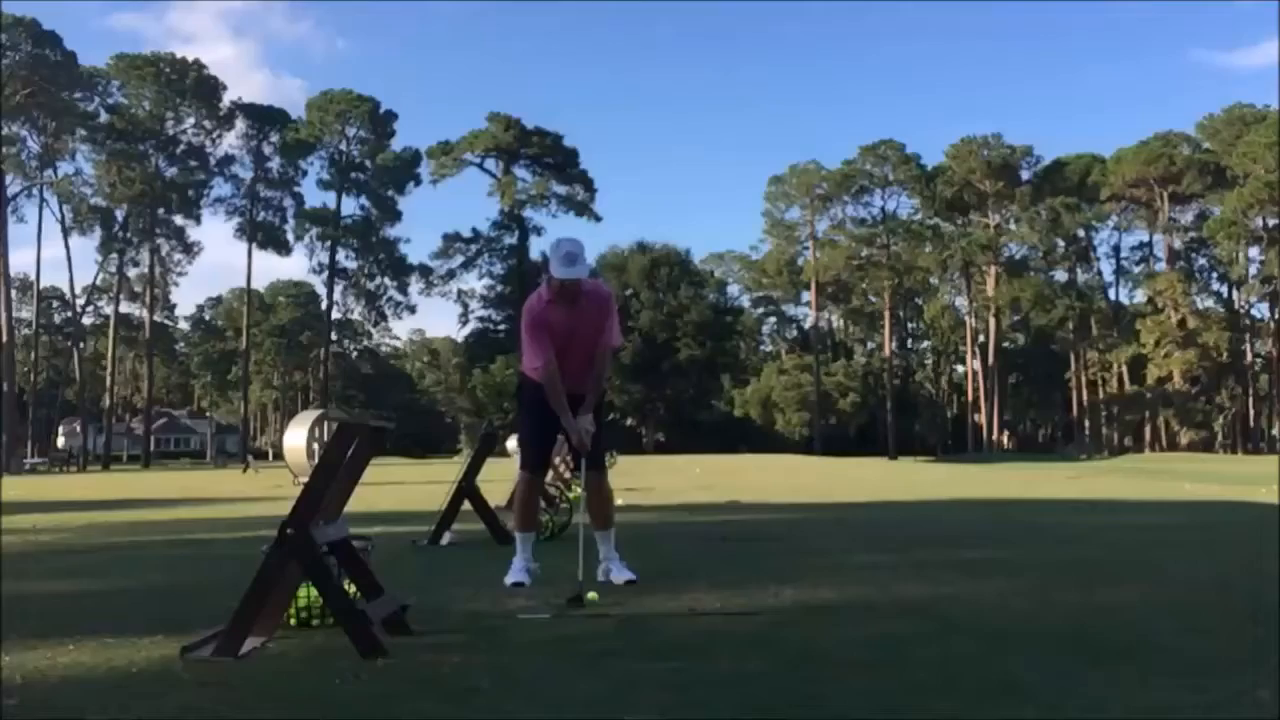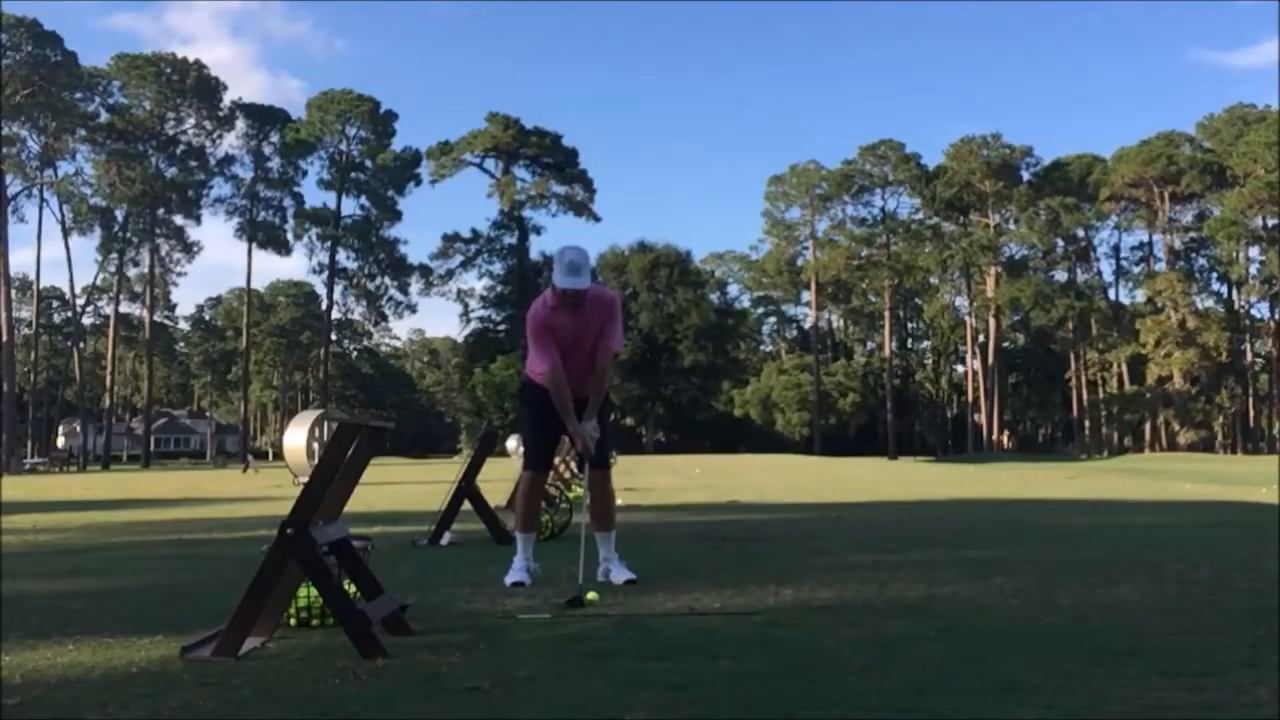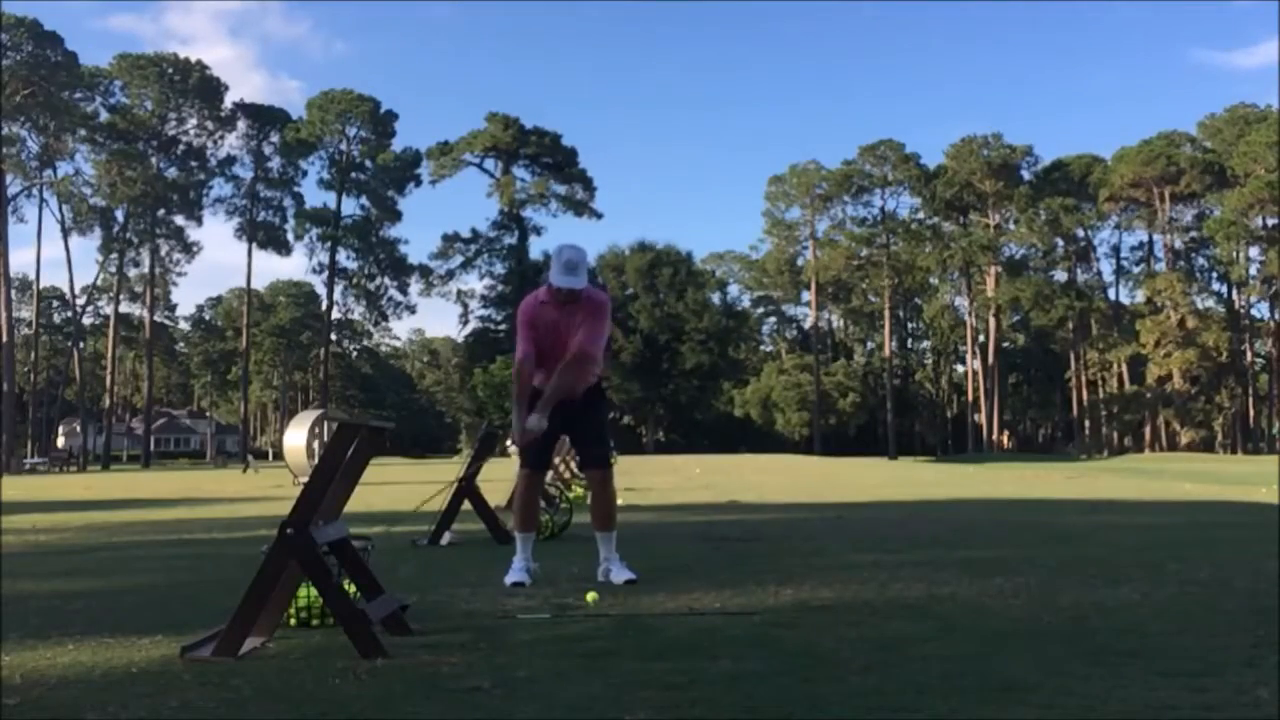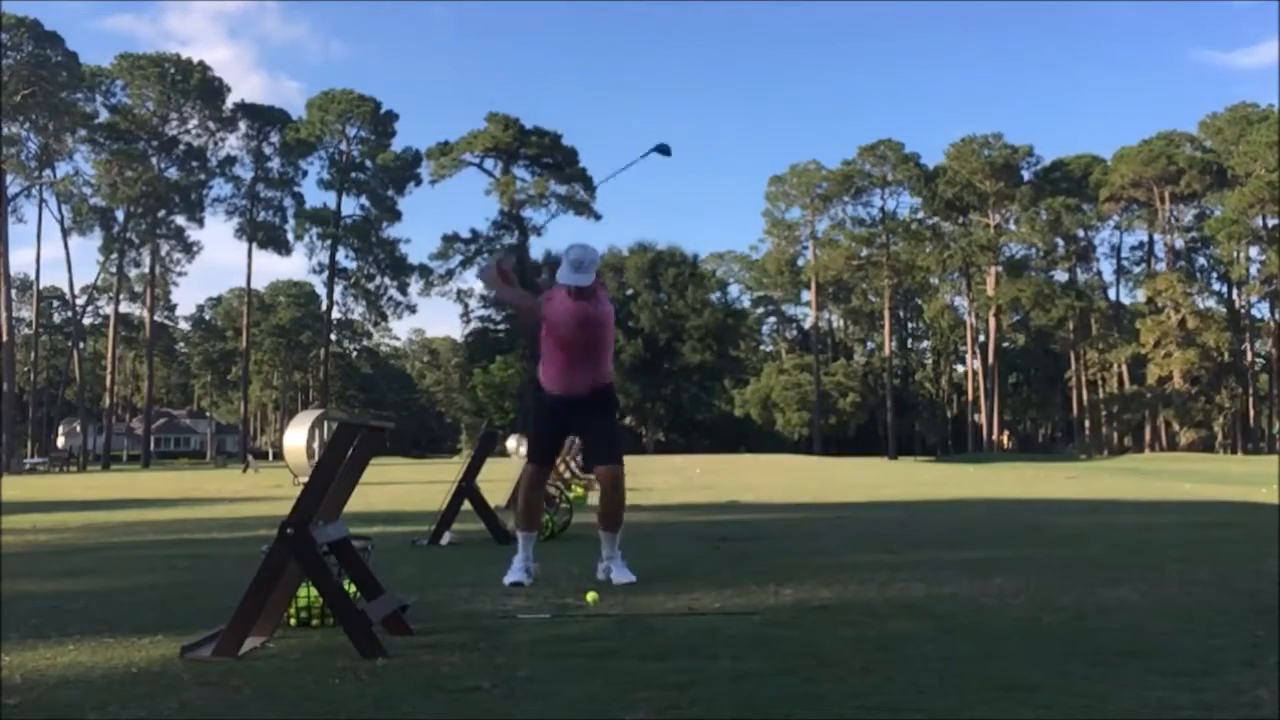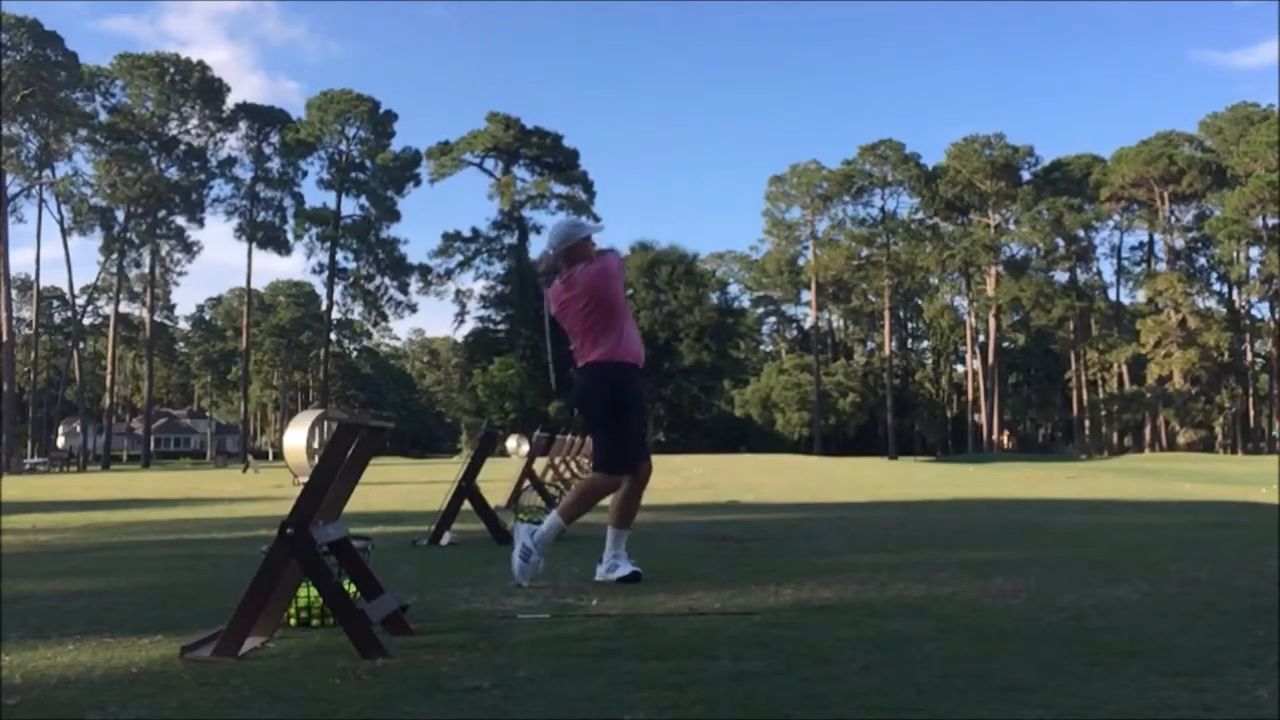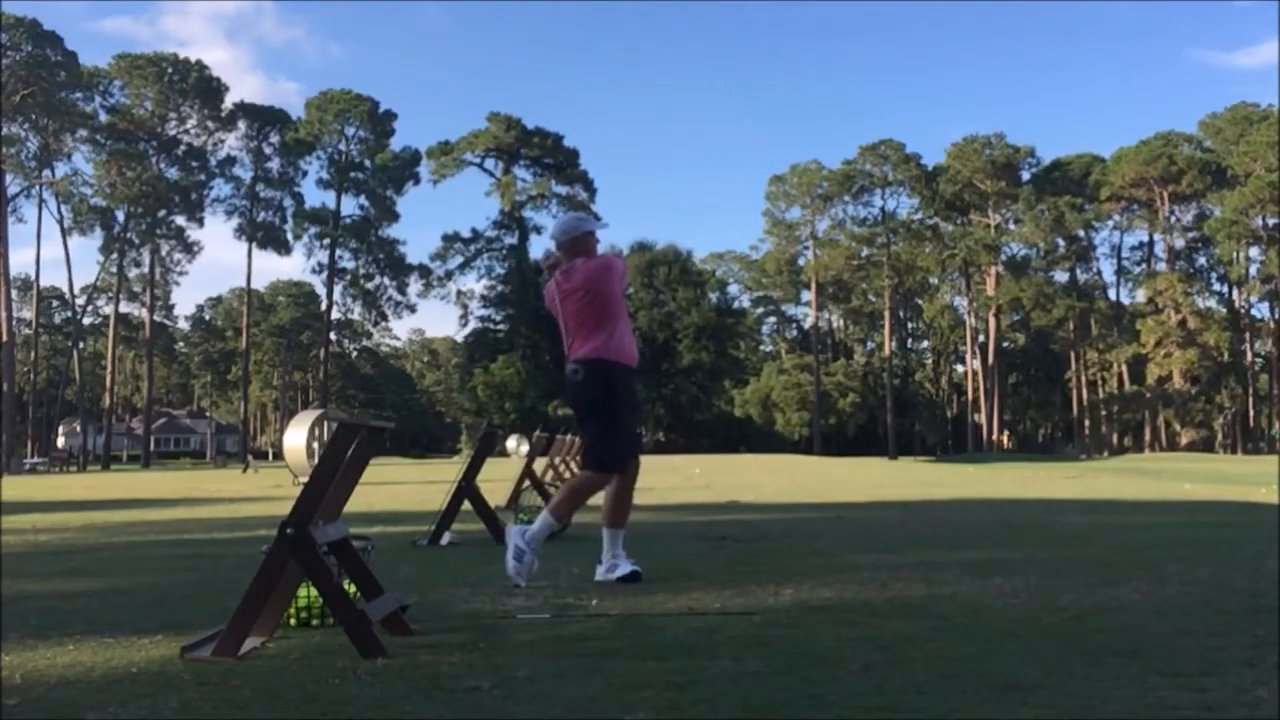
dt=0.7s
person 1, frame 1
left shoulder: (602, 297)
right shoulder: (534, 308)
left elbow: (602, 358)
right elbow: (546, 370)
left wrist: (586, 412)
right wrist: (567, 422)
left hip: (585, 392)
right hip: (539, 392)
left knee: (596, 474)
right knee: (531, 474)
left ankle: (609, 560)
right ankle: (522, 560)
person 1, frame 2
left shoulder: (607, 302)
right shoulder: (539, 313)
left elbow: (604, 363)
right elbow: (554, 374)
left wrist: (591, 417)
right wrist: (573, 428)
left hip: (590, 394)
right hip: (542, 393)
left knee: (600, 474)
right knee: (534, 473)
left ankle: (609, 560)
right ankle: (523, 560)
person 1, frame 3
left shoulder: (598, 305)
right shoulder: (531, 307)
left elbow: (574, 364)
right elbow: (524, 364)
left wrist: (542, 415)
right wrist: (518, 415)
left hip: (584, 396)
right hip: (537, 393)
left knee: (601, 476)
right knee: (529, 475)
left ankle: (609, 560)
right ankle: (522, 560)
person 1, frame 4
left shoulder: (595, 310)
right shoulder: (560, 293)
left elbow: (535, 309)
left wrist: (497, 285)
right wrist: (507, 277)
left hip: (593, 401)
right hip: (551, 399)
left knee: (611, 476)
right knee: (532, 477)
left ankle: (611, 559)
right ankle: (522, 559)
person 1, frame 5
left shoulder: (556, 292)
right shoulder: (603, 270)
right elbow: (607, 254)
left wrist: (552, 268)
right wrist: (556, 266)
left hip: (601, 378)
right hip: (612, 378)
left knee: (639, 469)
right knee: (610, 474)
left ankle: (613, 558)
right ankle: (538, 537)
person 1, frame 6
left shoulder: (554, 287)
right shoulder: (605, 266)
left wrist: (555, 270)
right wrist: (562, 266)
left hip: (590, 375)
right hip: (604, 376)
left knee: (626, 467)
right knee: (600, 469)
left ankle: (612, 559)
right ankle: (530, 537)
